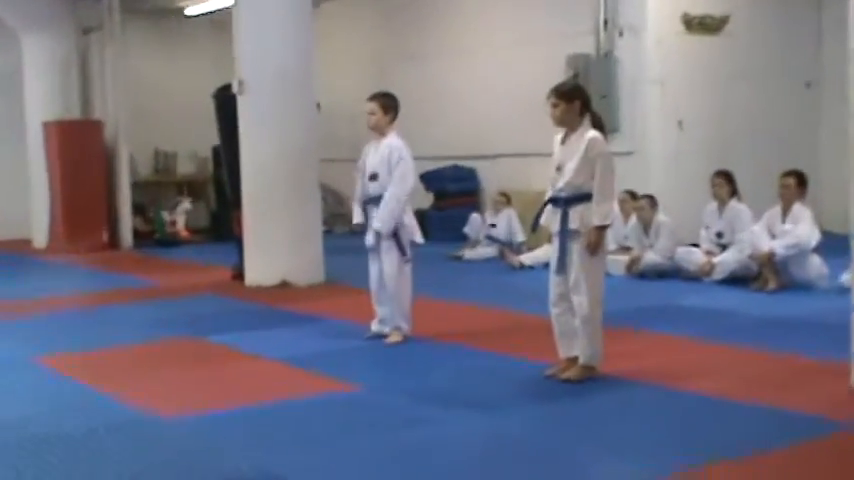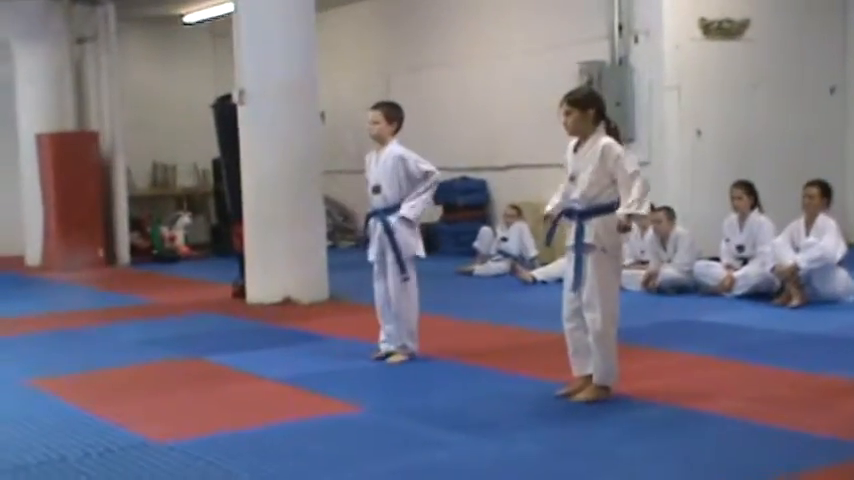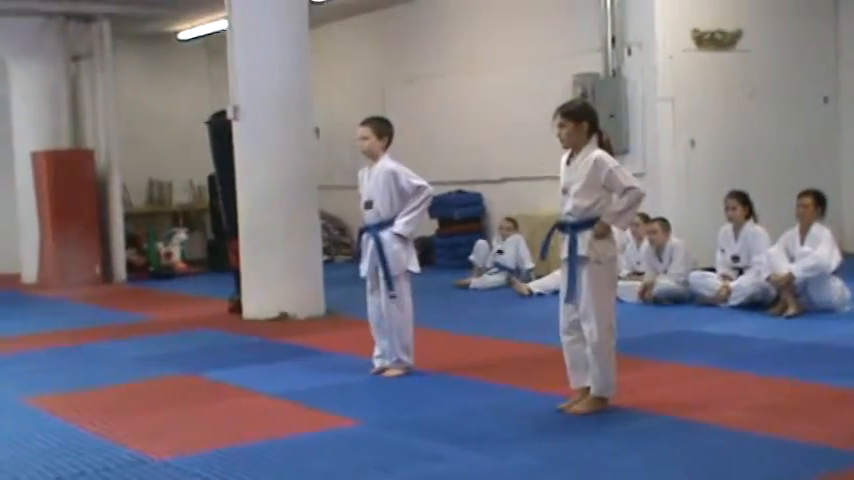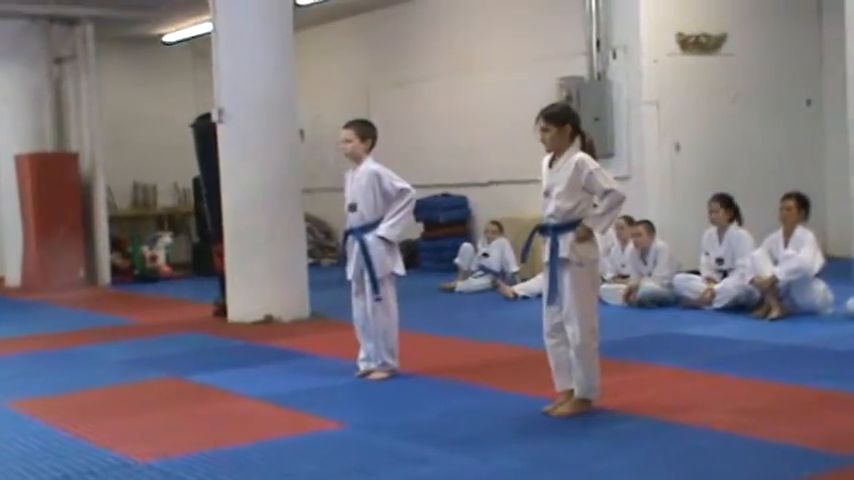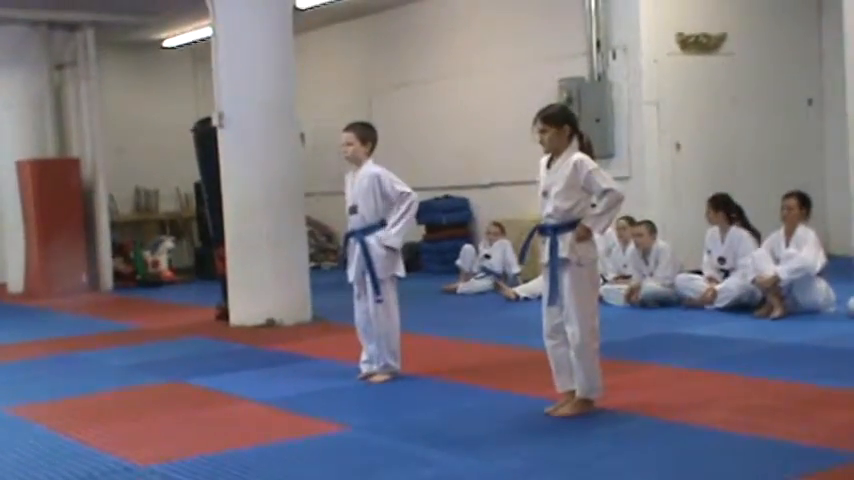
dt=0.3s
person 1, frame 1
left shoulder: (593, 140)
right shoulder: (560, 141)
left elbow: (603, 187)
left wrist: (598, 227)
right wrist: (548, 221)
left hip: (585, 222)
right hip: (562, 222)
left knee: (585, 294)
right knee: (559, 295)
left ankle: (587, 361)
right ankle: (569, 356)
person 1, frame 2
left shoulder: (608, 147)
right shoulder: (573, 148)
left elbow: (634, 179)
left wrist: (628, 212)
right wrist: (554, 208)
left hip: (600, 235)
right hip: (578, 234)
left knee: (599, 311)
right knee: (572, 310)
left ankle: (602, 381)
right ankle: (584, 375)
person 1, frame 3
left shoulder: (599, 160)
right shoulder: (567, 160)
left elbow: (634, 191)
left wrist: (609, 222)
right wrist: (567, 231)
left hip: (594, 247)
right hip: (572, 247)
left knee: (596, 323)
right knee: (570, 323)
left ankle: (600, 393)
right ankle: (582, 387)
person 1, frame 4
left shoulder: (581, 163)
right shoulder: (548, 163)
left elbow: (614, 194)
left wrist: (591, 226)
right wrist: (551, 235)
left hip: (575, 250)
right hip: (553, 249)
left knee: (579, 325)
right knee: (553, 326)
left ankle: (584, 395)
right ankle: (566, 390)
person 1, frame 5
left shoulder: (579, 163)
right shoulder: (546, 164)
left elbow: (613, 194)
left wrist: (590, 226)
right wrist: (549, 235)
left hip: (575, 251)
right hip: (552, 250)
left knee: (580, 326)
right knee: (553, 327)
left ankle: (585, 396)
right ankle: (569, 391)
person 2, frame 1
left shoulder: (396, 146)
right shoulder: (369, 149)
left elbow: (403, 185)
left wrist: (385, 220)
right wrist: (361, 215)
left hip: (393, 219)
right hip: (374, 217)
left knee: (395, 273)
right knee: (377, 275)
left ankle: (399, 326)
right ankle: (384, 323)
person 2, frame 2
left shoulder: (399, 156)
right shoulder: (371, 158)
left elbow: (430, 176)
left wrist: (411, 211)
right wrist: (370, 223)
left hip: (399, 228)
right hip: (379, 229)
left knee: (400, 289)
right knee: (382, 290)
left ankle: (405, 345)
right ankle: (389, 342)
person 2, frame 3
left shoulder: (391, 170)
right shoulder: (364, 173)
left elbow: (423, 191)
left wrist: (403, 226)
right wrist: (371, 233)
left hip: (391, 244)
right hip: (372, 243)
left knee: (395, 303)
right knee: (376, 305)
left ankle: (401, 360)
right ankle: (384, 357)
person 2, frame 4
left shoulder: (375, 172)
right shoulder: (350, 175)
left elbow: (407, 194)
left wrist: (388, 230)
right wrist: (354, 239)
left hip: (376, 246)
right hip: (357, 246)
left knee: (380, 307)
right knee: (361, 308)
left ankle: (386, 363)
right ankle: (369, 360)
person 2, frame 5
left shoulder: (377, 174)
right shoulder: (350, 177)
left elbow: (408, 198)
left wrist: (390, 237)
right wrist: (355, 240)
left hip: (376, 249)
right hip: (358, 248)
left knee: (382, 309)
right knee: (363, 310)
left ankle: (387, 365)
right ankle: (371, 362)
